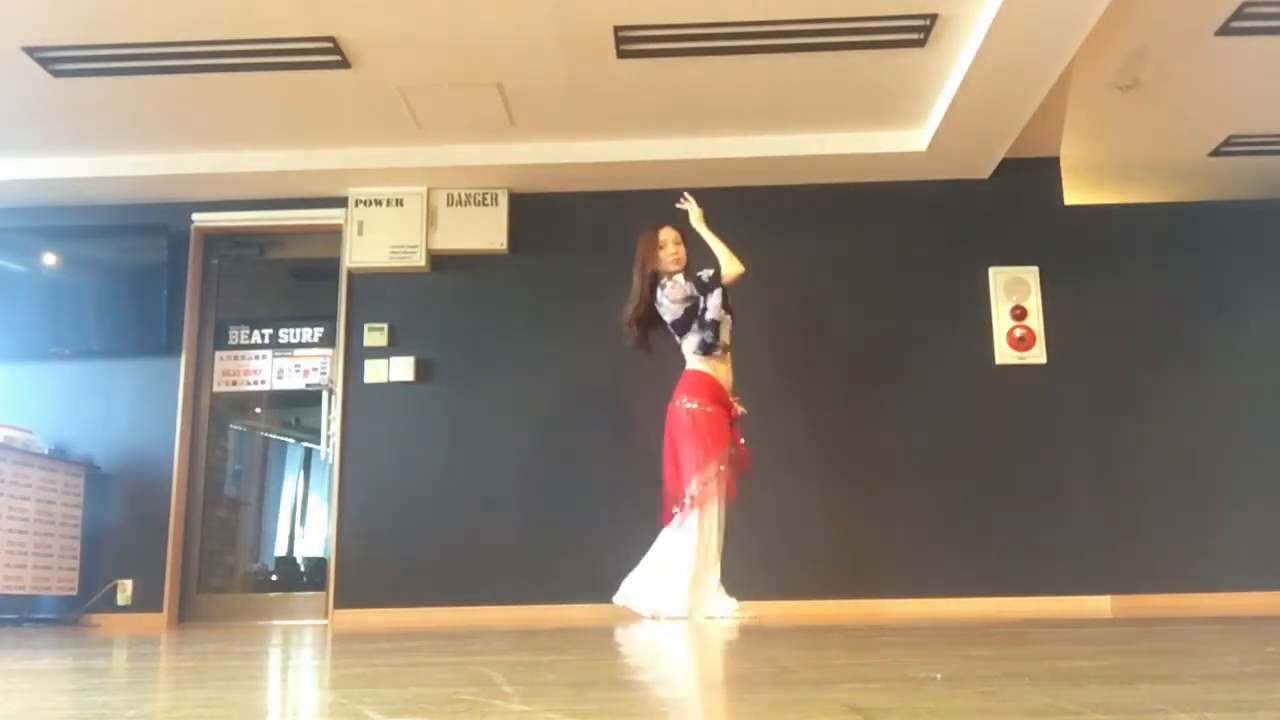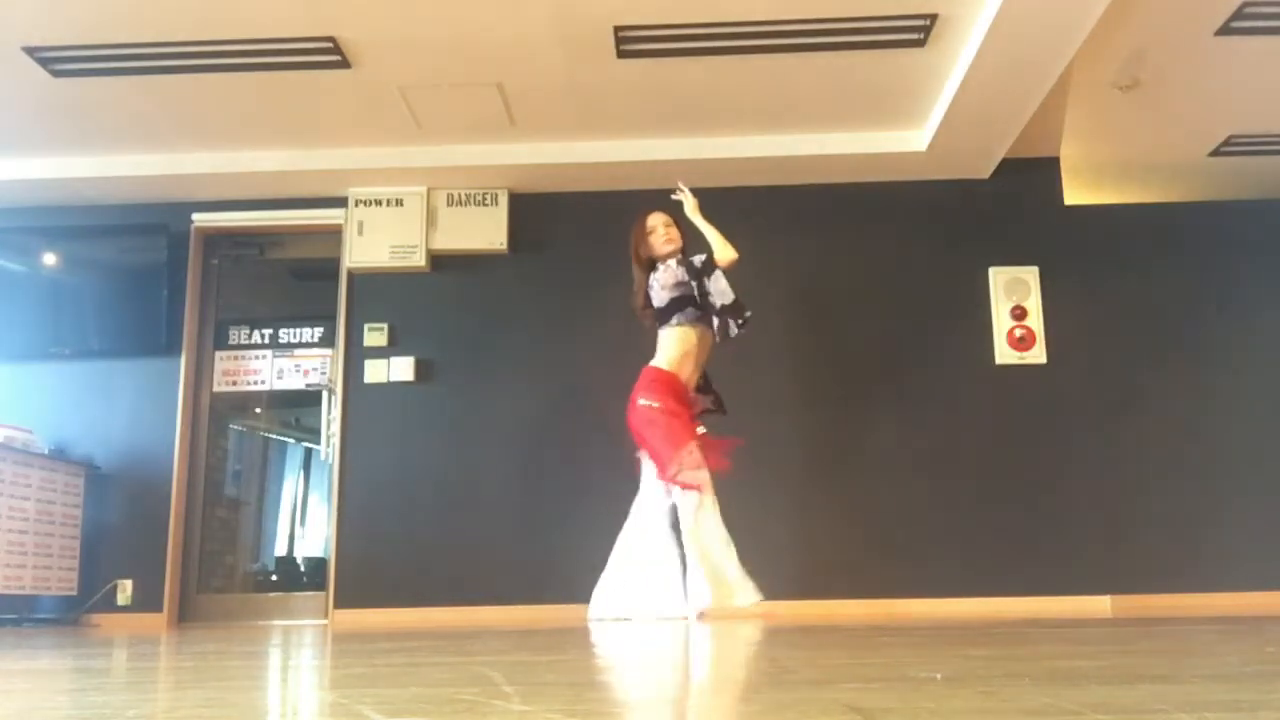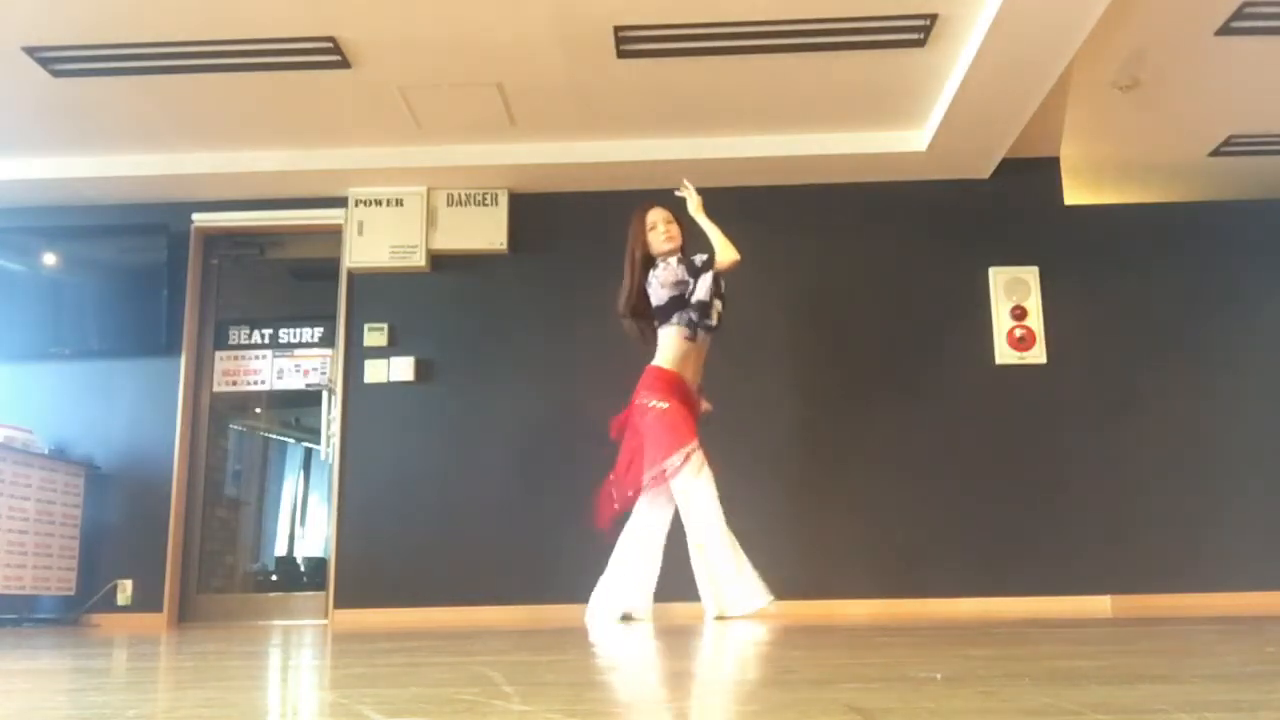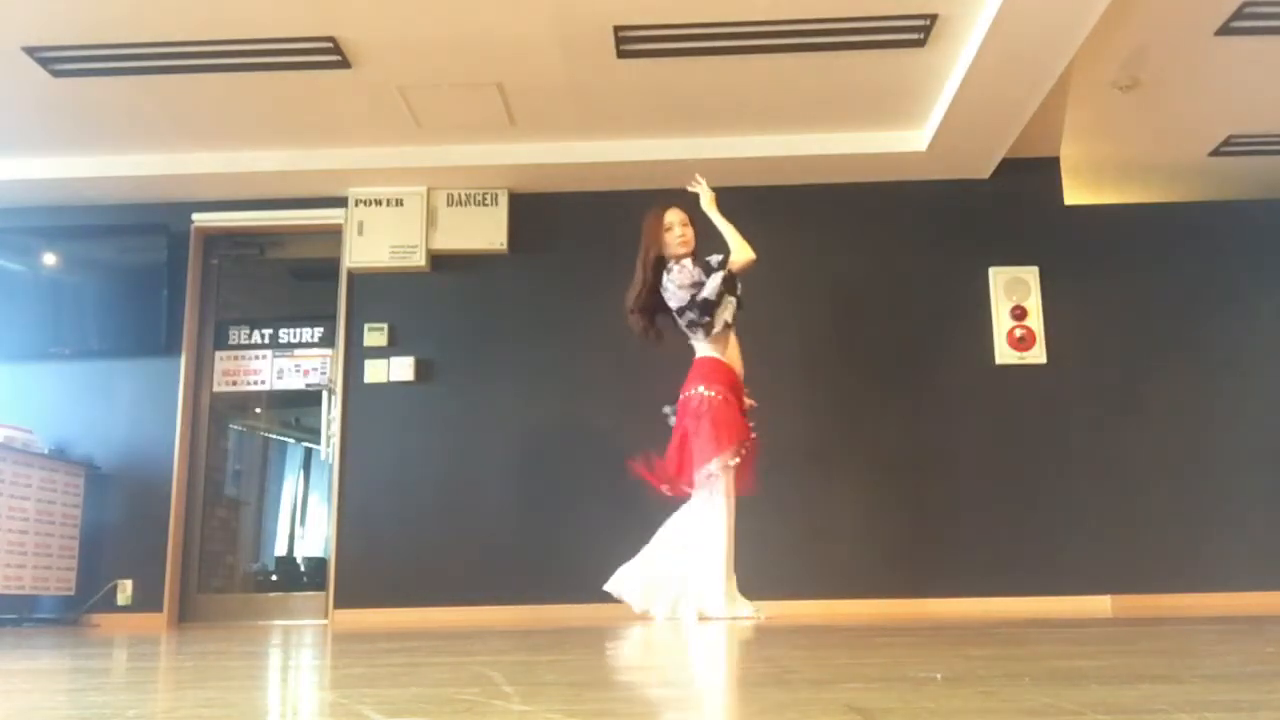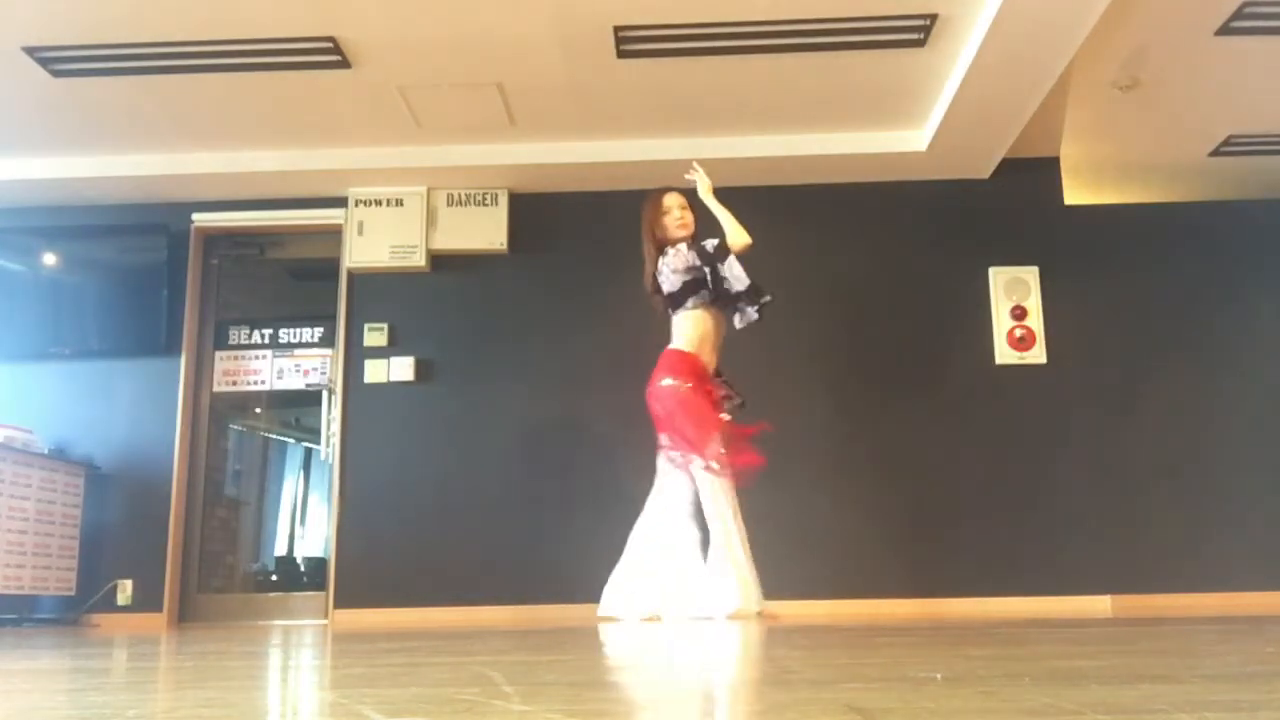
dt=0.3s
person 1, frame 1
left shoulder: (685, 291)
right shoulder: (672, 287)
right elbow: (734, 269)
right wrist: (702, 226)
left hip: (710, 402)
right hip: (696, 398)
left knee: (702, 502)
right knee: (703, 499)
left ankle: (655, 592)
right ankle: (690, 598)
person 1, frame 2
left shoulder: (682, 276)
right shoulder: (665, 274)
right elbow: (727, 256)
right wrist: (697, 215)
left hip: (676, 398)
right hip: (658, 394)
left knee: (657, 498)
right knee: (694, 491)
left ankle: (623, 598)
right ankle: (711, 591)
person 1, frame 3
left shoulder: (679, 274)
right shoulder: (665, 271)
right elbow: (729, 257)
right wrist: (699, 212)
left hip: (673, 395)
right hip: (661, 393)
left knee: (658, 501)
right knee: (698, 496)
left ankle: (618, 600)
right ankle: (729, 594)
person 1, frame 4
left shoulder: (689, 275)
right shoulder: (680, 273)
right elbow: (745, 256)
right wrist: (714, 210)
left hip: (716, 390)
right hip: (712, 385)
left knee: (710, 498)
right knee: (715, 496)
left ankle: (647, 585)
right ankle: (714, 599)
person 1, frame 5
left shoulder: (689, 262)
right shoulder: (679, 256)
right elbow: (741, 241)
right wrist: (710, 197)
left hip: (689, 383)
right hip: (678, 379)
left knee: (672, 494)
right knee: (715, 486)
left ankle: (635, 596)
right ankle: (729, 594)
